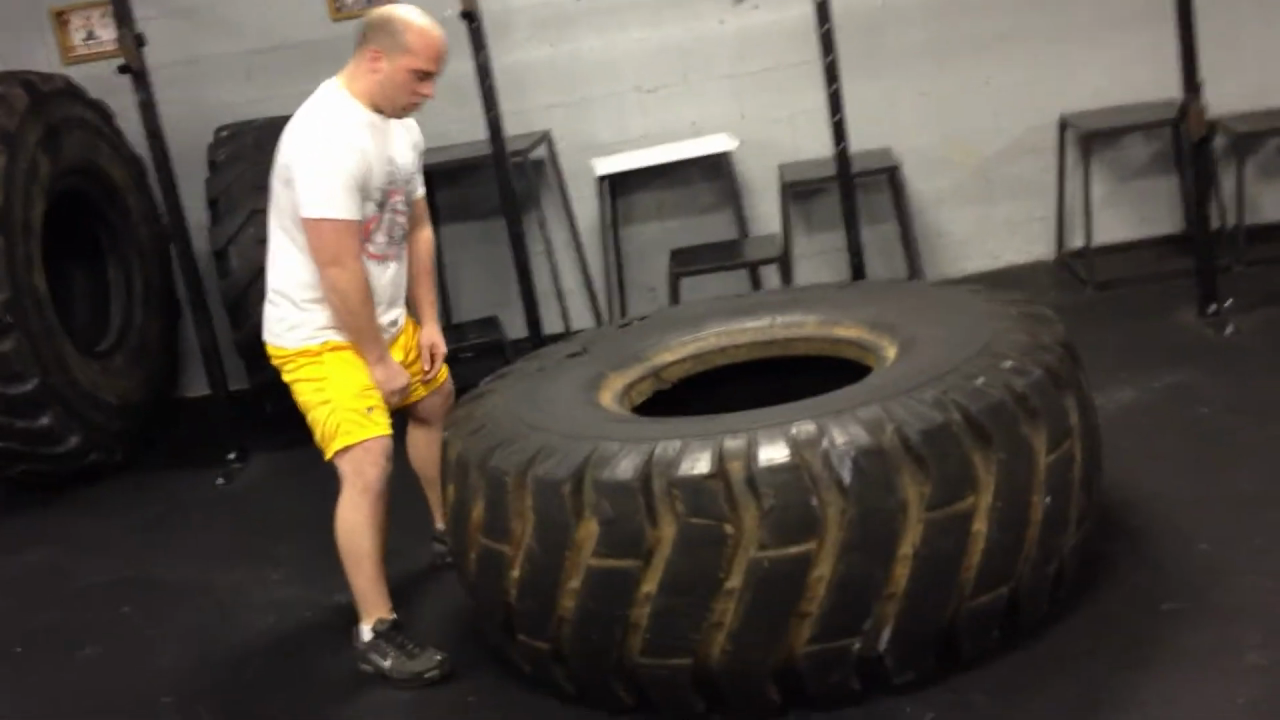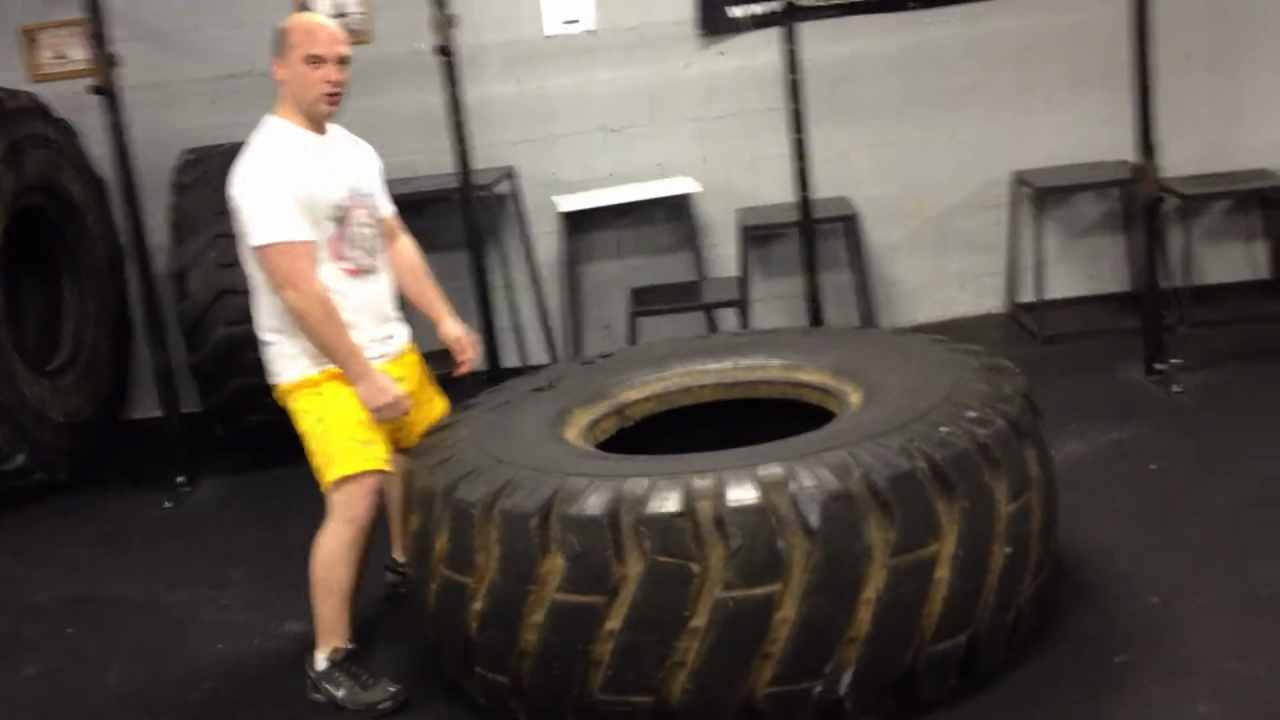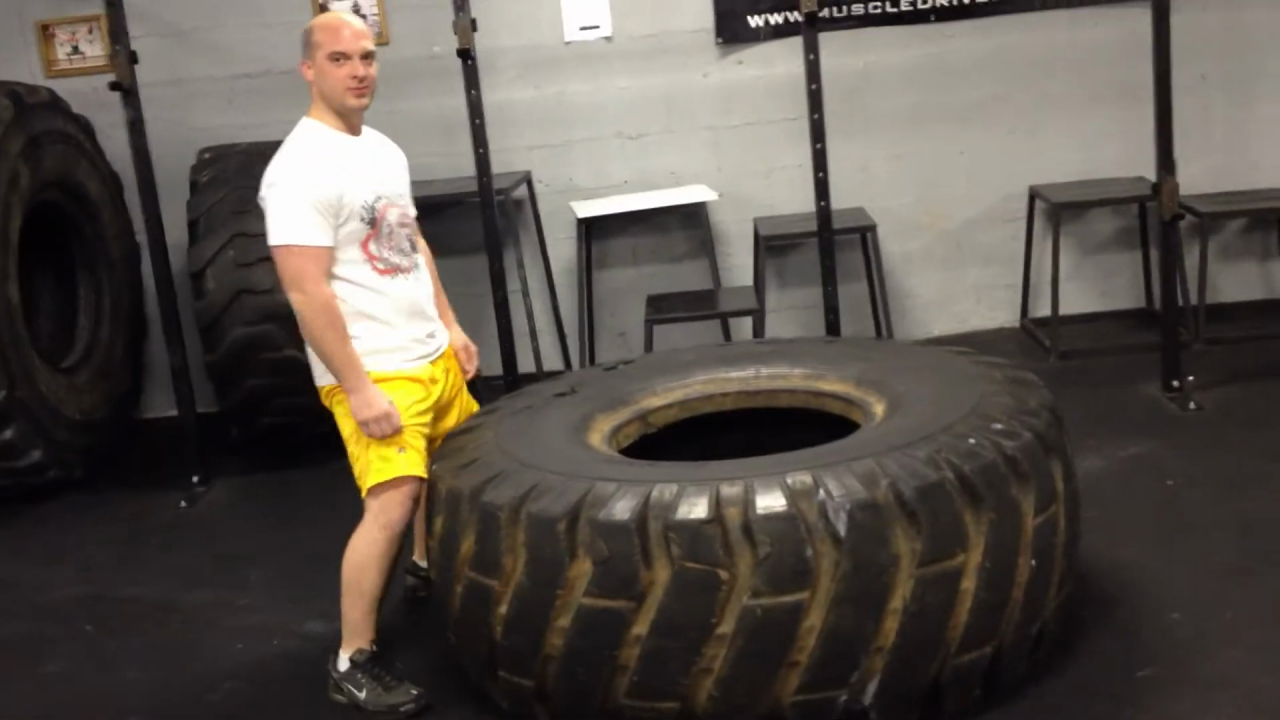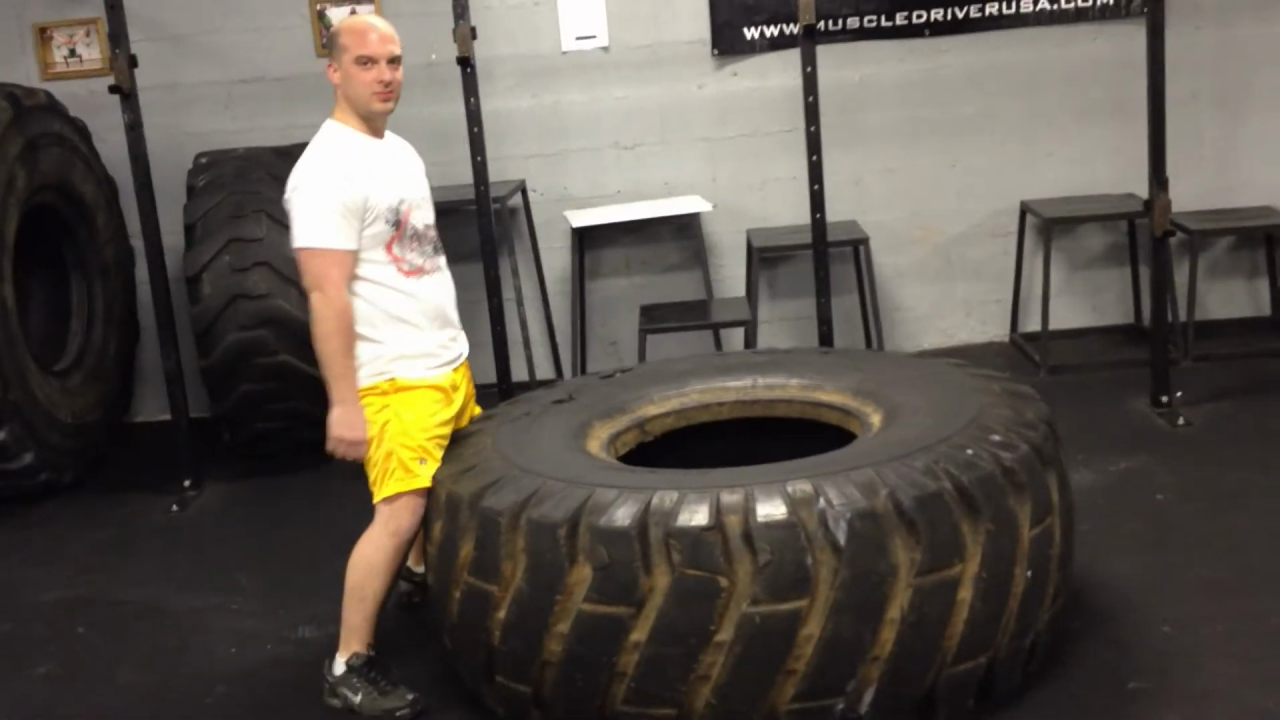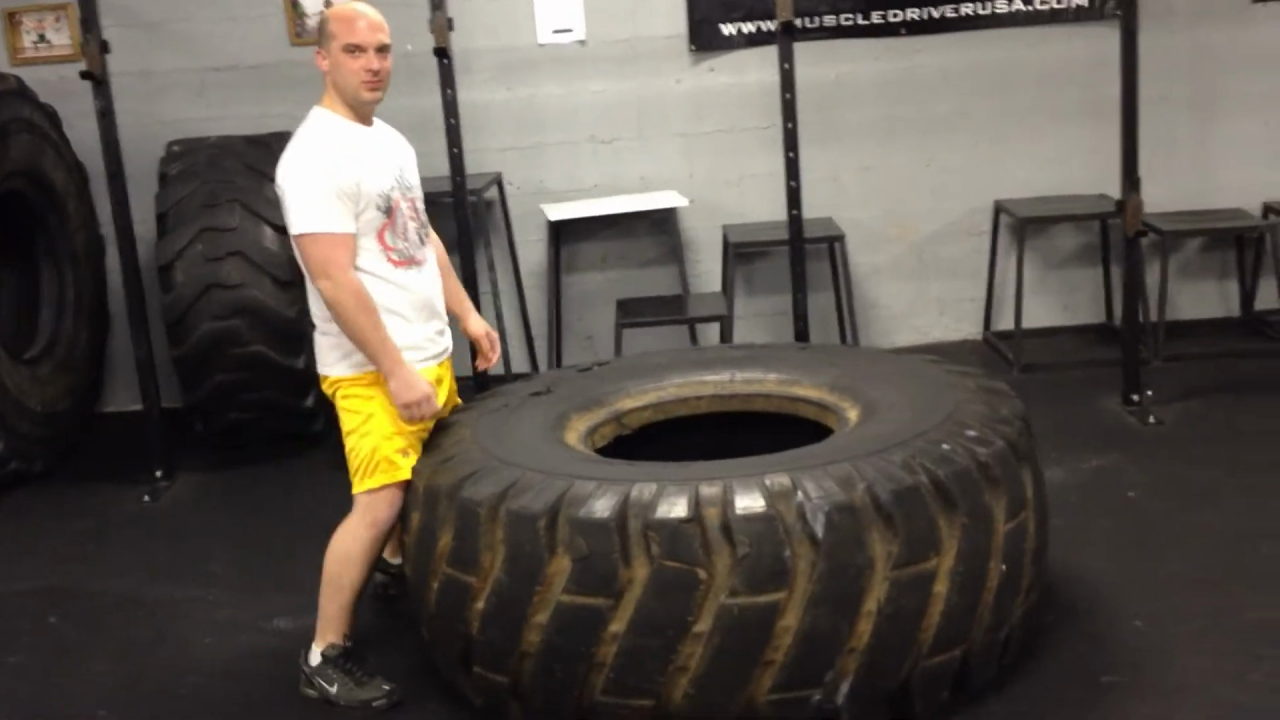
dt=0.3s
person 1, frame 1
left shoulder: (399, 128)
right shoulder: (329, 136)
left elbow: (416, 226)
right elbow: (339, 268)
left wrist: (427, 320)
right wrist: (378, 360)
left hip: (385, 321)
right hip: (321, 336)
left knee: (436, 407)
right knee: (368, 470)
left ankle: (450, 529)
right ankle: (375, 633)
person 1, frame 2
left shoulder: (351, 149)
right shoulder: (269, 165)
left elbow: (395, 241)
right elbow: (298, 289)
left wrist: (446, 319)
right wrist: (363, 377)
left hip: (389, 346)
right hip: (323, 368)
left knee: (421, 447)
right knee: (356, 500)
left ankle: (407, 560)
right ankle: (331, 662)
person 1, frame 3
left shoulder: (384, 149)
right shoulder: (302, 169)
right elbow: (308, 293)
left wrist: (451, 328)
right wrist: (358, 388)
left hip: (430, 353)
right hip: (374, 370)
right knee: (391, 505)
left ankle: (428, 566)
right ankle: (352, 663)
person 1, frame 4
left shoulder: (400, 152)
right shoulder: (328, 171)
right elbow: (327, 296)
right wrist: (344, 402)
left hip: (447, 357)
right hip: (396, 376)
right knee: (401, 511)
left ankle: (422, 571)
person 1, frame 5
left shoulder: (389, 140)
right shoulder: (317, 155)
right elbow: (334, 279)
left wrist: (468, 317)
right wrist: (395, 372)
left hip: (428, 351)
right hip: (372, 366)
left knee: (424, 475)
right knee: (380, 503)
left ankle: (394, 564)
right ankle: (325, 657)
